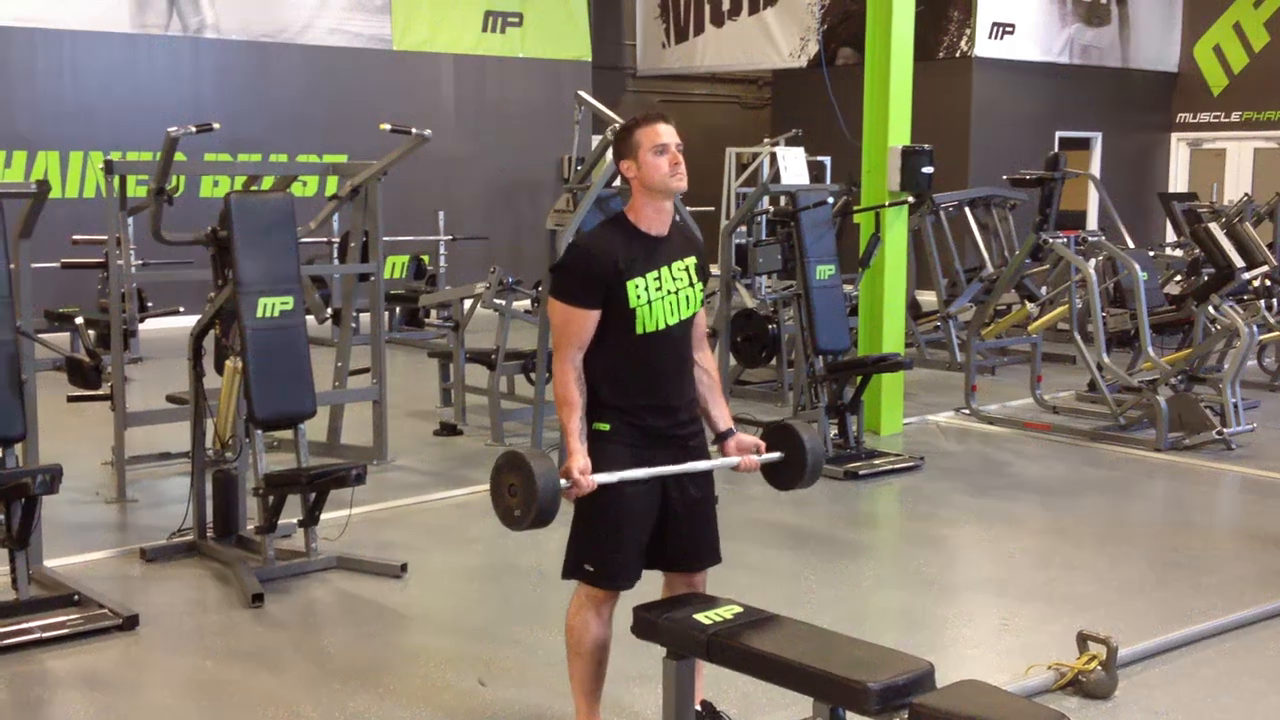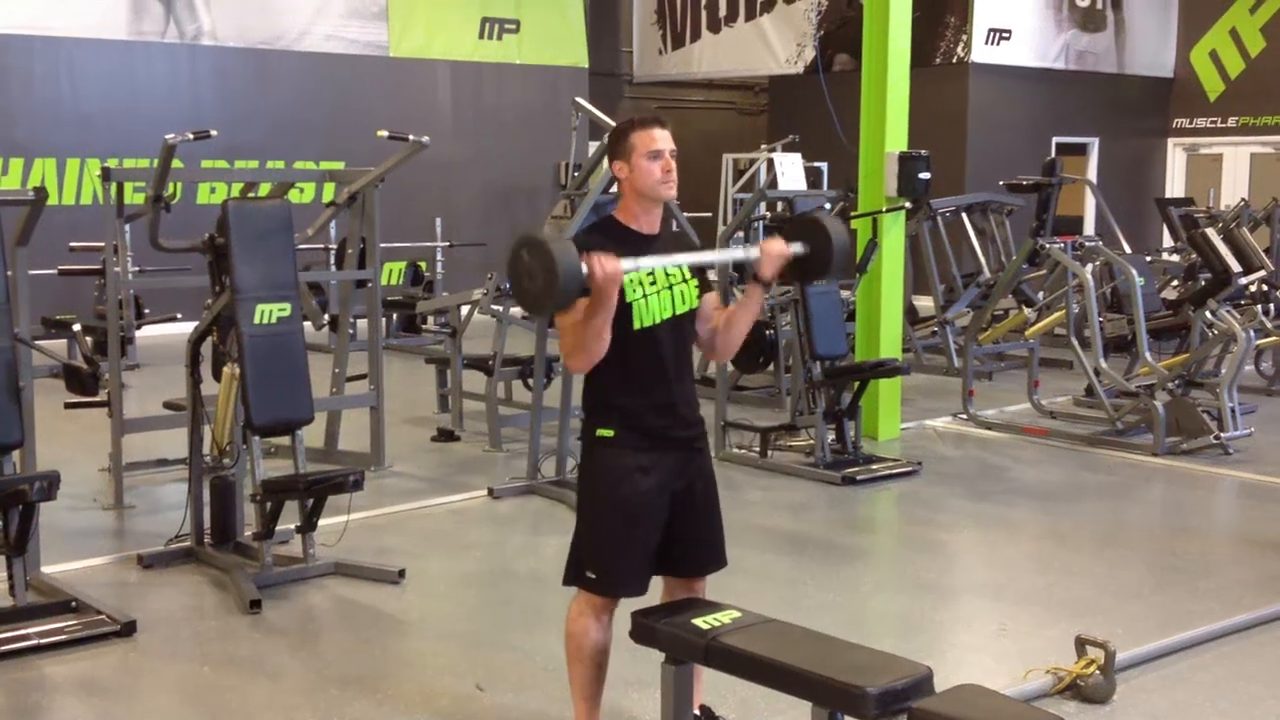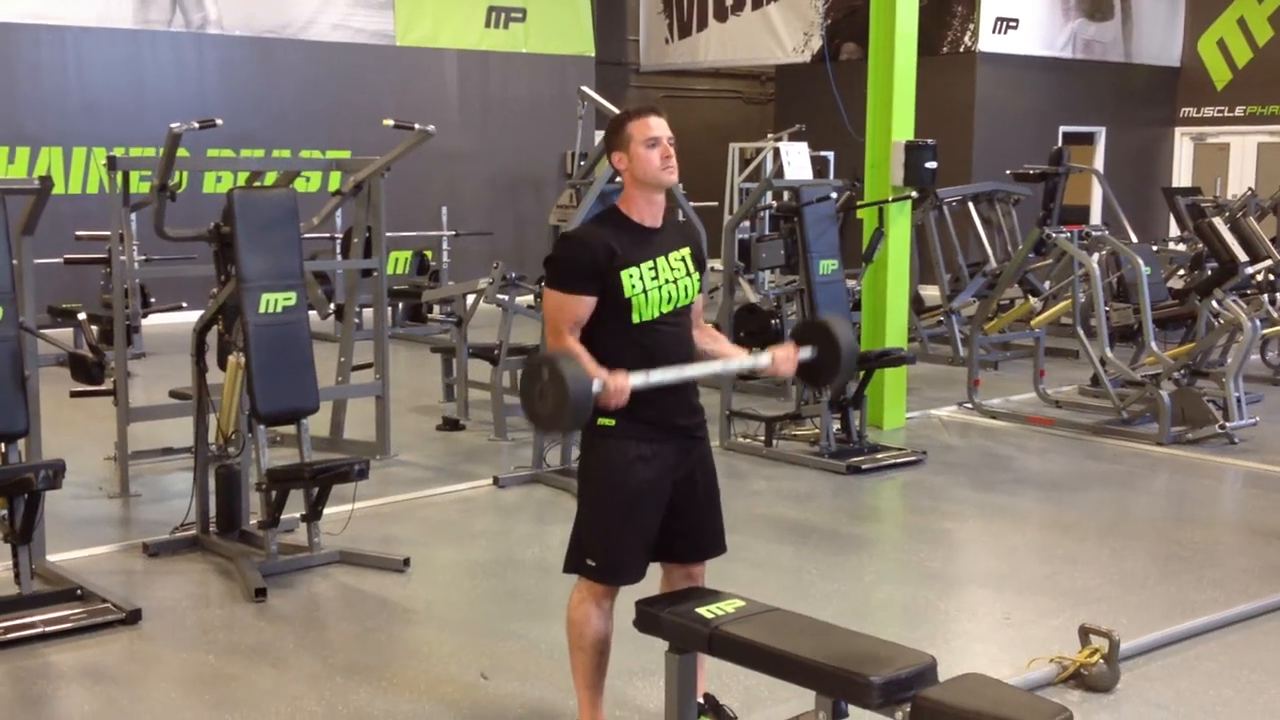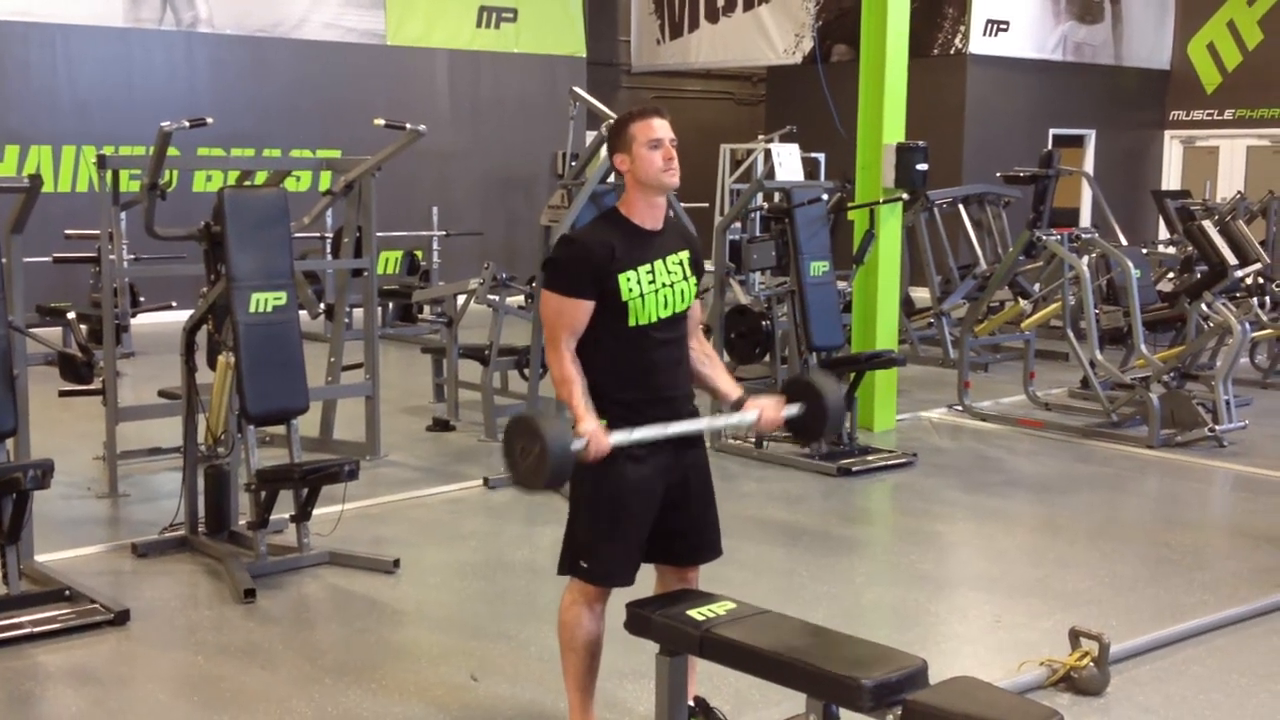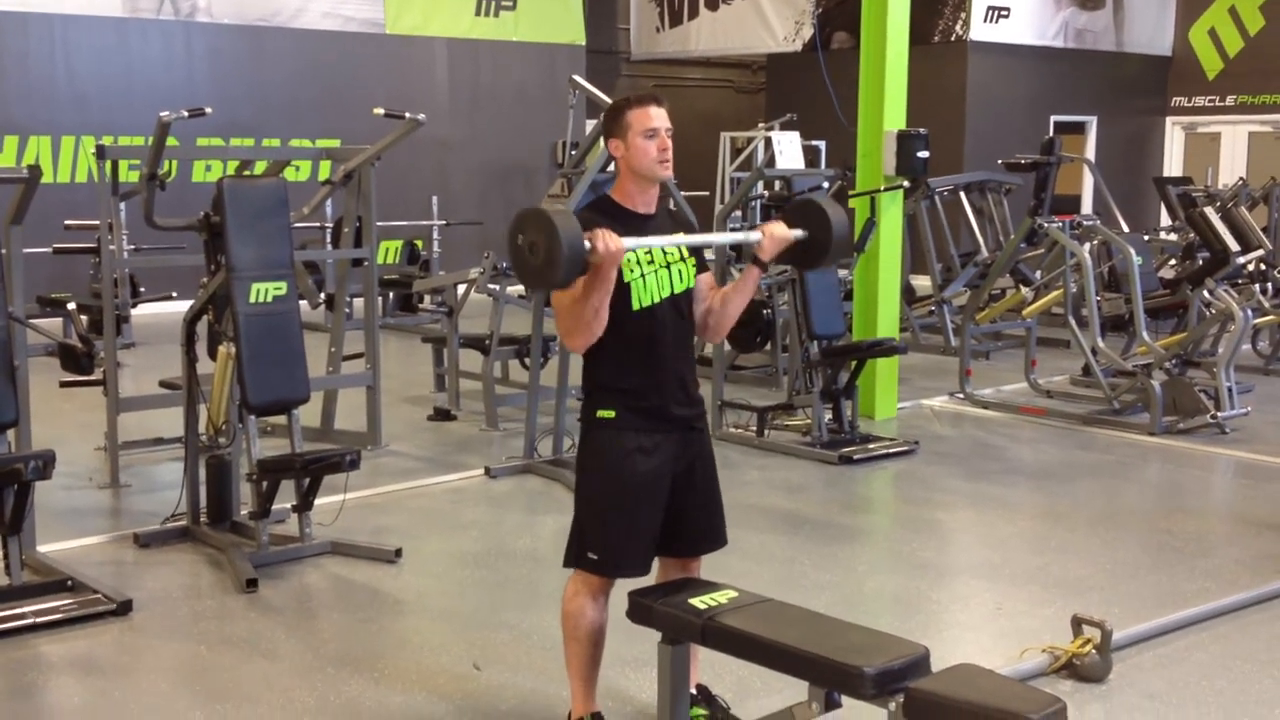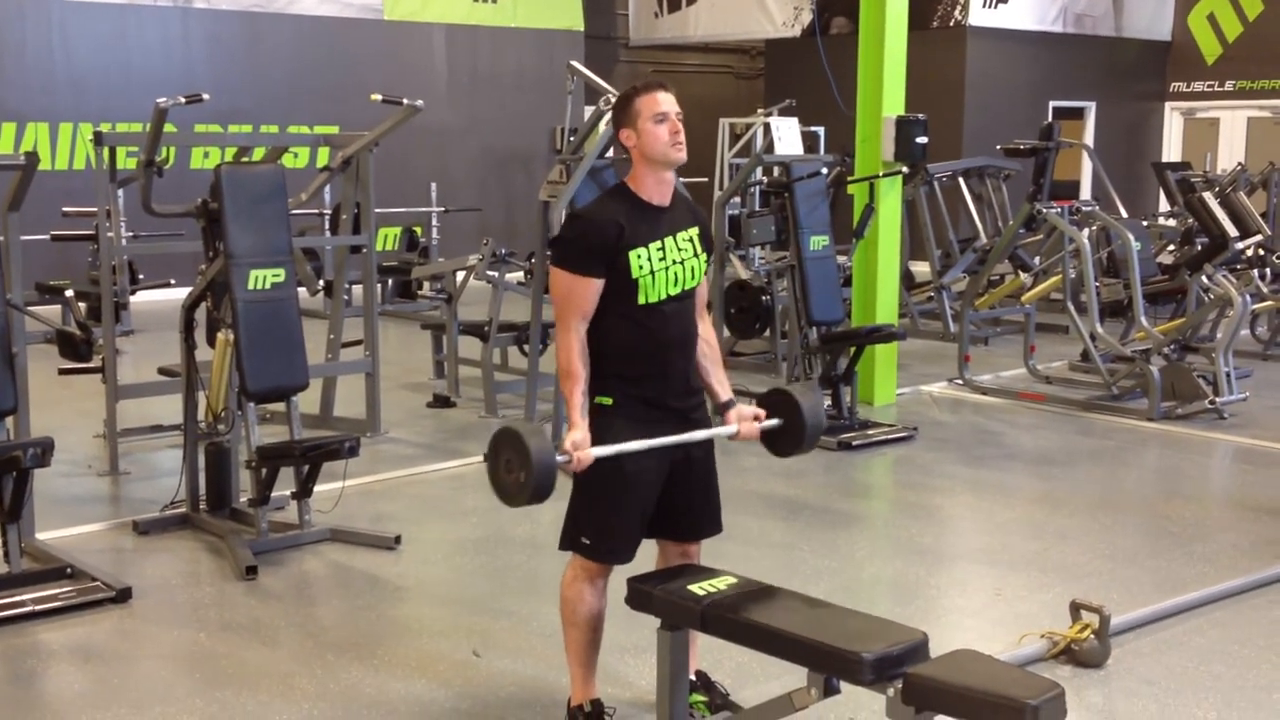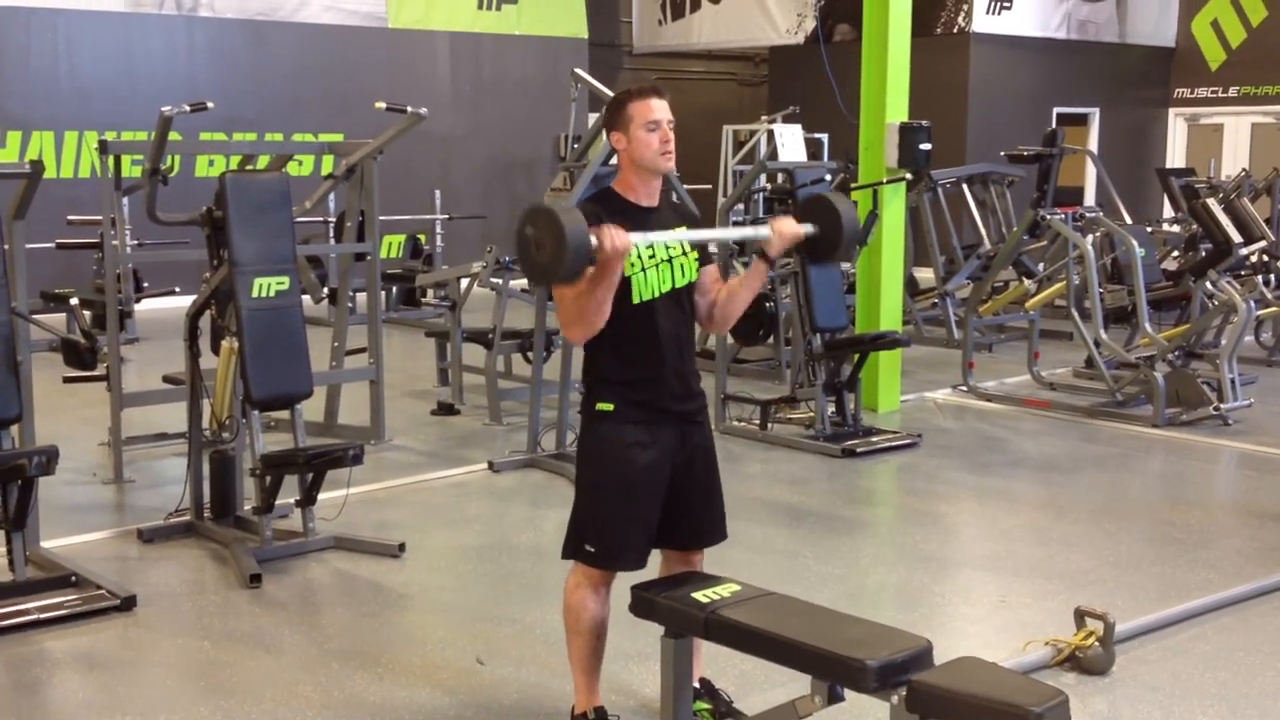
dt=0.7s
person 1, frame 1
left shoulder: (690, 245)
right shoulder: (595, 253)
right elbow: (567, 360)
left wrist: (725, 429)
right wrist: (576, 449)
left hip: (682, 441)
right hip: (617, 447)
left knee: (689, 573)
right knee: (600, 587)
person 1, frame 2
left shoulder: (684, 248)
right shoulder: (588, 250)
left elbow: (717, 344)
right elbow: (578, 357)
left wrist: (760, 281)
right wrist: (602, 289)
left hip: (686, 440)
right hip: (620, 448)
left knee: (689, 580)
right knee: (600, 592)
person 1, frame 3
left shoulder: (685, 239)
right shoulder: (588, 246)
right elbow: (560, 336)
left wrist: (753, 358)
right wrist: (599, 378)
left hip: (686, 429)
right hip: (622, 437)
left knee: (688, 567)
right knee: (600, 579)
person 1, frame 4
left shoulder: (685, 243)
right shoulder: (588, 248)
right elbow: (560, 347)
left wrist: (741, 399)
right wrist: (584, 419)
left hip: (681, 432)
right hip: (616, 441)
left knee: (683, 569)
right knee: (593, 582)
person 1, frame 5
left shoulder: (680, 228)
right shoulder: (588, 230)
left elbow: (711, 323)
right elbow: (575, 336)
left wrist: (759, 262)
right wrist: (604, 267)
left hip: (685, 420)
right hip: (620, 428)
left knee: (686, 558)
right knee: (597, 571)
person 1, frame 6
left shoulder: (692, 217)
right shoulder: (597, 224)
right elbow: (570, 331)
left wrist: (726, 400)
right wrist: (577, 422)
left hip: (684, 412)
right hip: (620, 417)
left knee: (685, 546)
right knee: (595, 559)
person 1, frame 7
left shoulder: (683, 219)
right shoulder: (592, 222)
left elbow: (716, 318)
right elbow: (577, 329)
left wrist: (766, 257)
right wrist: (610, 264)
left hip: (686, 413)
right hip: (620, 420)
left knee: (687, 553)
right knee: (597, 565)
